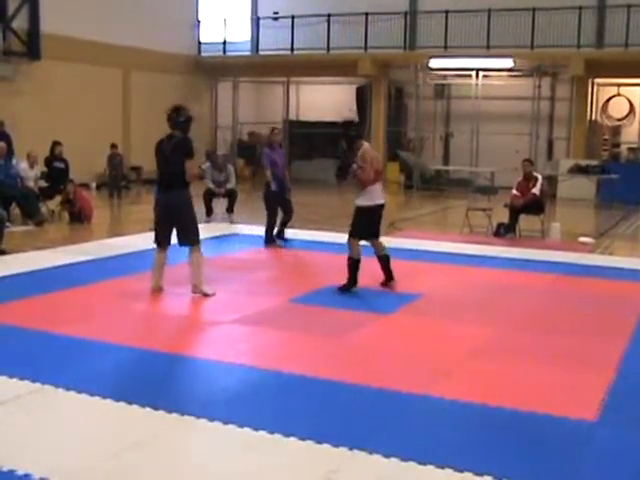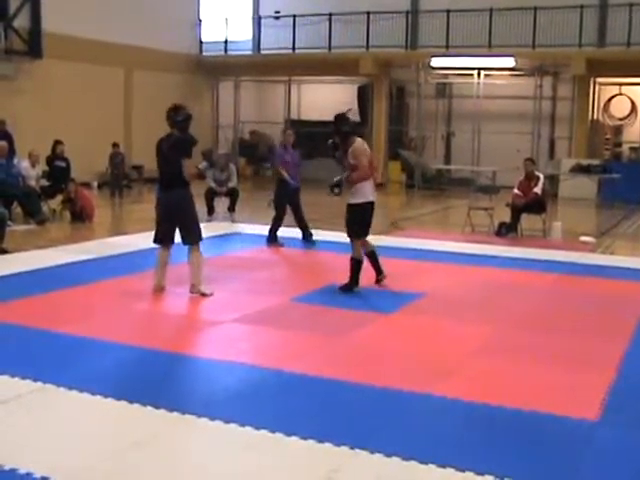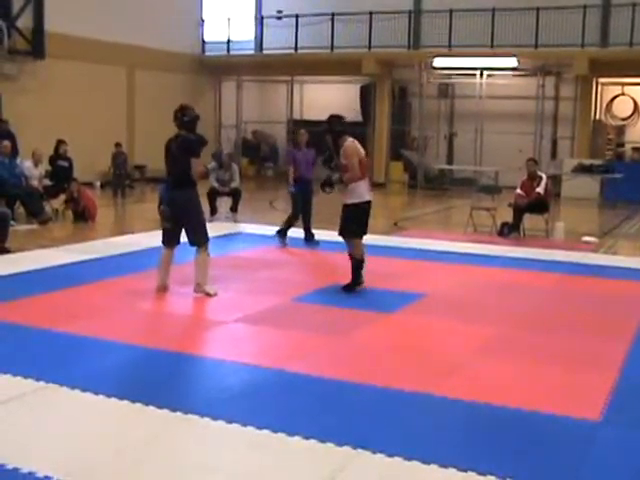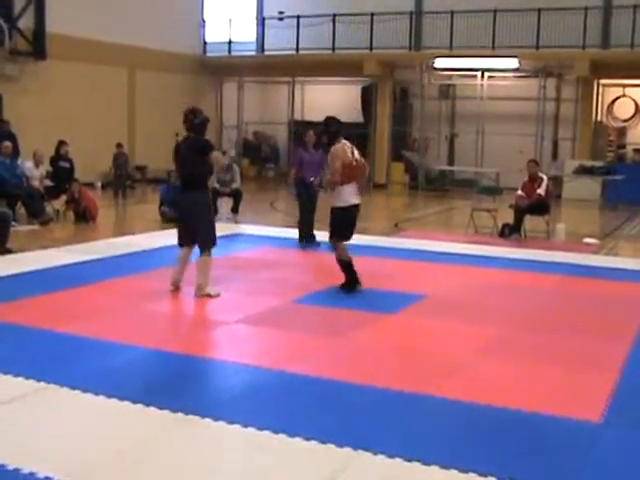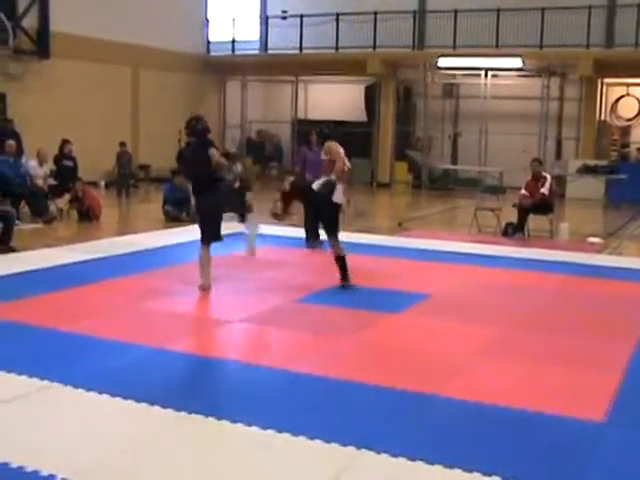
dt=0.2s
person 1, frame 1
left shoulder: (160, 144)
right shoulder: (185, 144)
right elbow: (190, 175)
left hip: (162, 197)
right hip: (180, 197)
left knee: (162, 244)
right knee: (193, 243)
left ankle: (156, 284)
right ankle: (197, 285)
person 1, frame 2
left shoulder: (161, 143)
right shoulder: (183, 143)
right elbow: (187, 175)
left hip: (164, 195)
right hip: (181, 195)
left knee: (165, 243)
right knee: (193, 242)
left ankle: (158, 283)
right ankle: (195, 285)
person 1, frame 3
left shoulder: (170, 143)
right shoulder: (192, 143)
right elbow: (196, 173)
left hip: (170, 195)
right hip: (188, 196)
left knee: (169, 243)
right knee: (201, 243)
left ankle: (162, 283)
right ankle: (200, 285)
person 1, frame 4
left shoulder: (179, 146)
right shoulder: (201, 143)
left hip: (183, 198)
right hip: (200, 197)
left knee: (187, 244)
right knee: (206, 246)
left ankle: (176, 278)
right ankle: (202, 287)
person 1, frame 5
left shoulder: (182, 154)
right shoulder: (205, 142)
right elbow: (217, 159)
right wrist: (229, 168)
left hip: (202, 200)
right hip: (217, 191)
left knee: (206, 242)
left ankle: (205, 282)
person 2, frame 1
left shoulder: (364, 151)
right shoulder: (363, 150)
left elbow: (368, 176)
left wrist: (353, 170)
left hip: (369, 201)
right hip: (373, 200)
left knee: (354, 240)
right knee: (374, 240)
left ankle: (351, 281)
right ankle: (389, 278)
person 2, frame 2
left shoulder: (357, 147)
right shoulder: (356, 145)
left elbow: (364, 173)
left wrist: (345, 178)
left hip: (361, 198)
right hip: (360, 197)
left knee: (356, 239)
right knee: (361, 239)
left ankle: (353, 281)
right ankle: (378, 272)
person 2, frame 3
left shoulder: (347, 148)
right shoulder: (352, 144)
left elbow: (353, 175)
left wrist: (335, 178)
right wrist: (337, 169)
left hip: (357, 199)
right hip: (359, 197)
left knee: (354, 239)
right knee: (349, 238)
left ankle: (356, 280)
right ankle: (357, 278)
person 2, frame 4
left shoulder: (336, 150)
right shoulder: (350, 148)
left elbow: (333, 179)
right elbow: (364, 170)
left hip: (342, 202)
right hip: (352, 201)
left knee: (336, 243)
right knee: (338, 241)
left ankle: (352, 280)
right ankle: (351, 280)
person 2, frame 5
left shoulder: (330, 146)
left elbow: (340, 162)
left wrist: (332, 178)
left hip: (327, 187)
right hip: (335, 199)
right knee: (333, 239)
right ankle: (345, 277)
